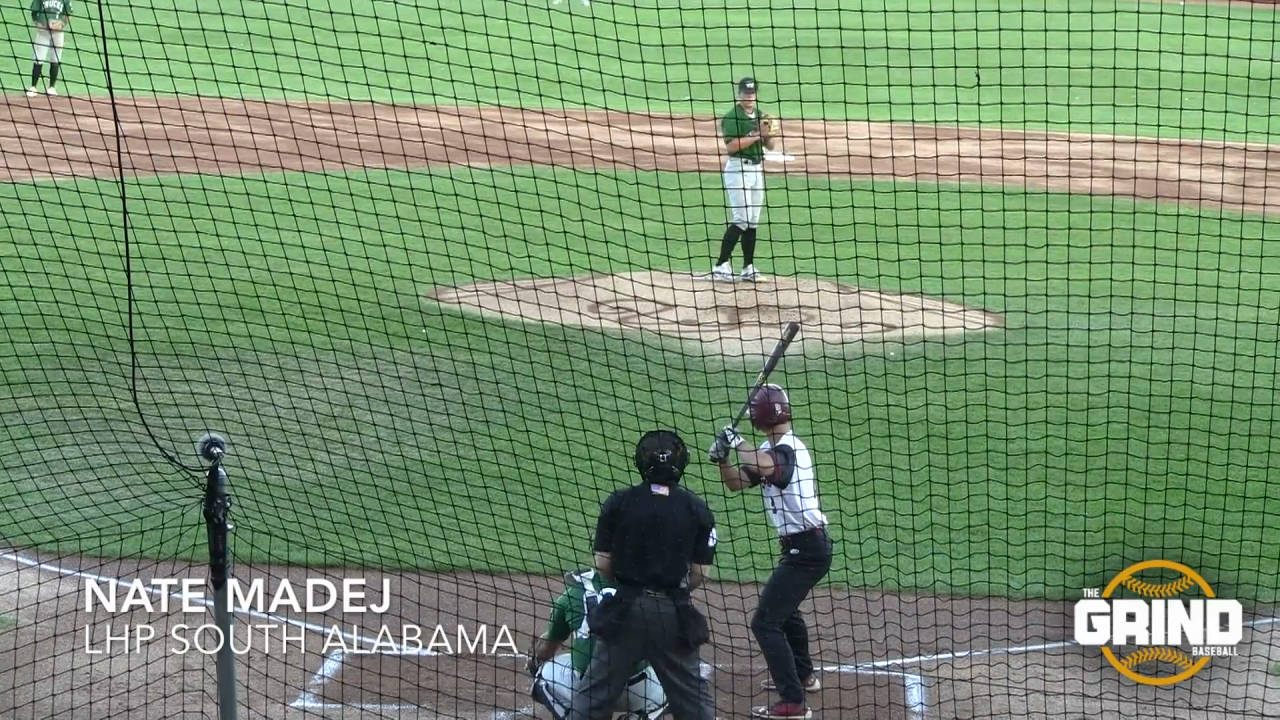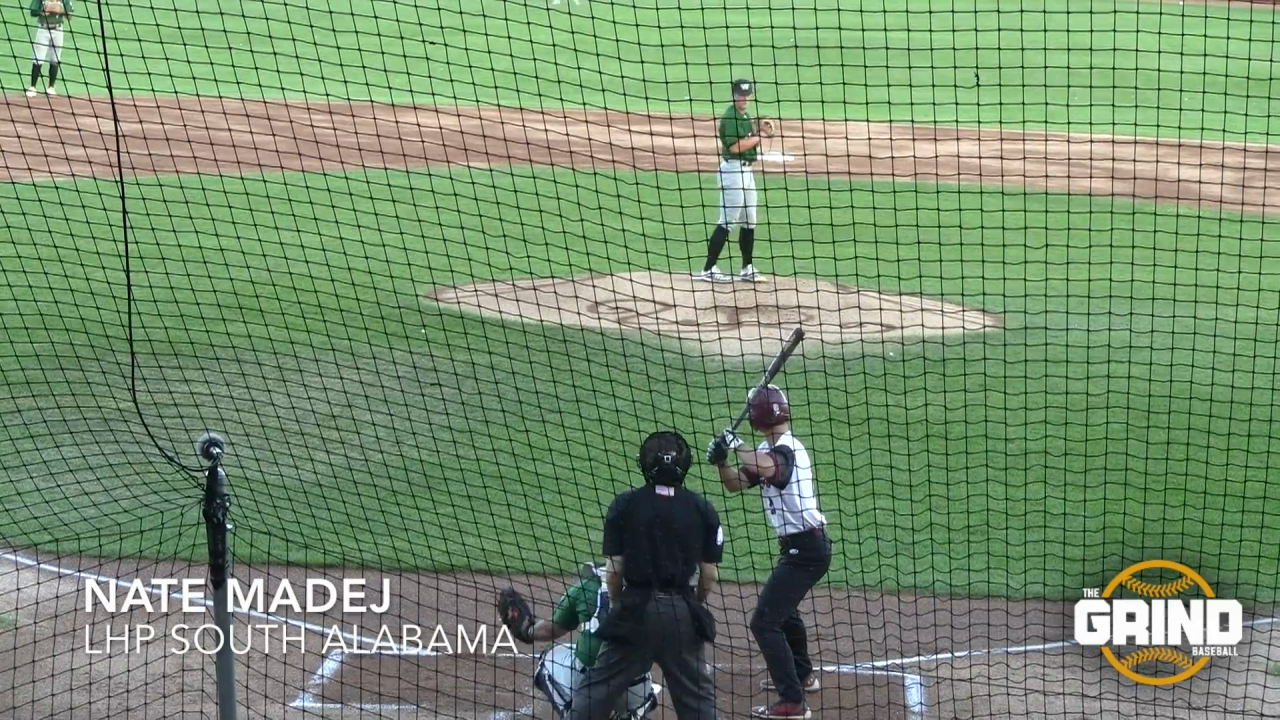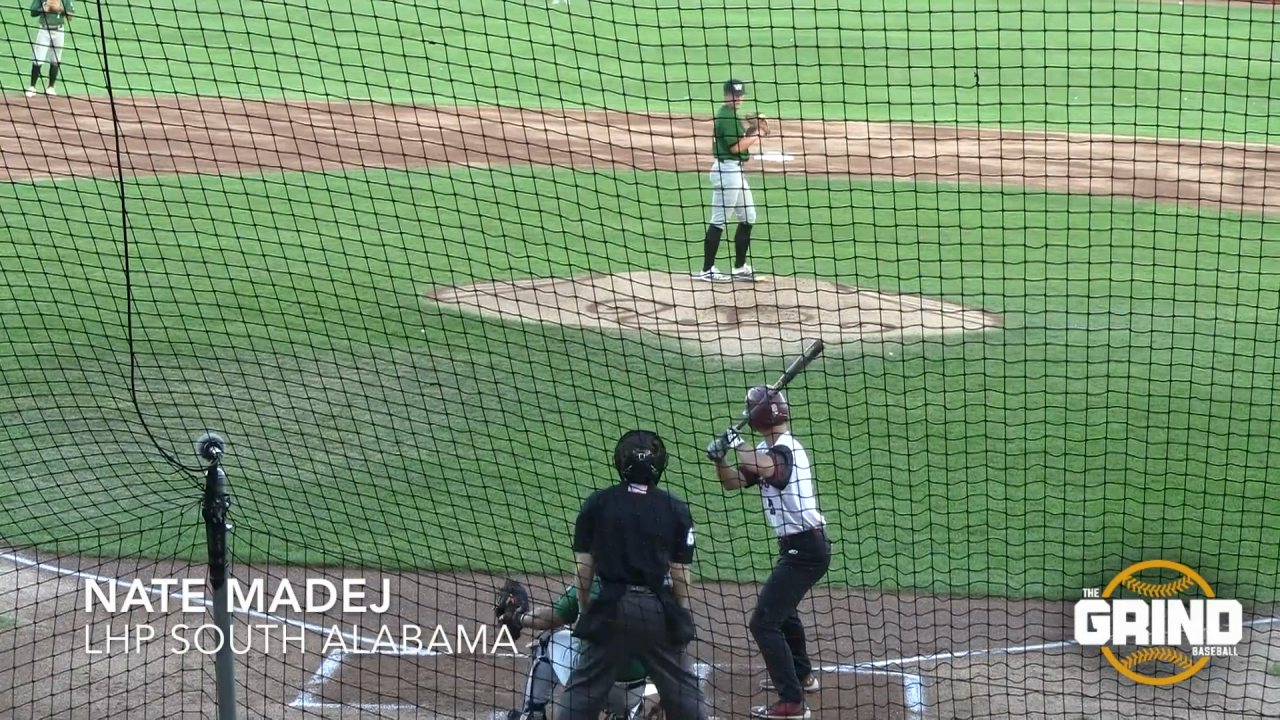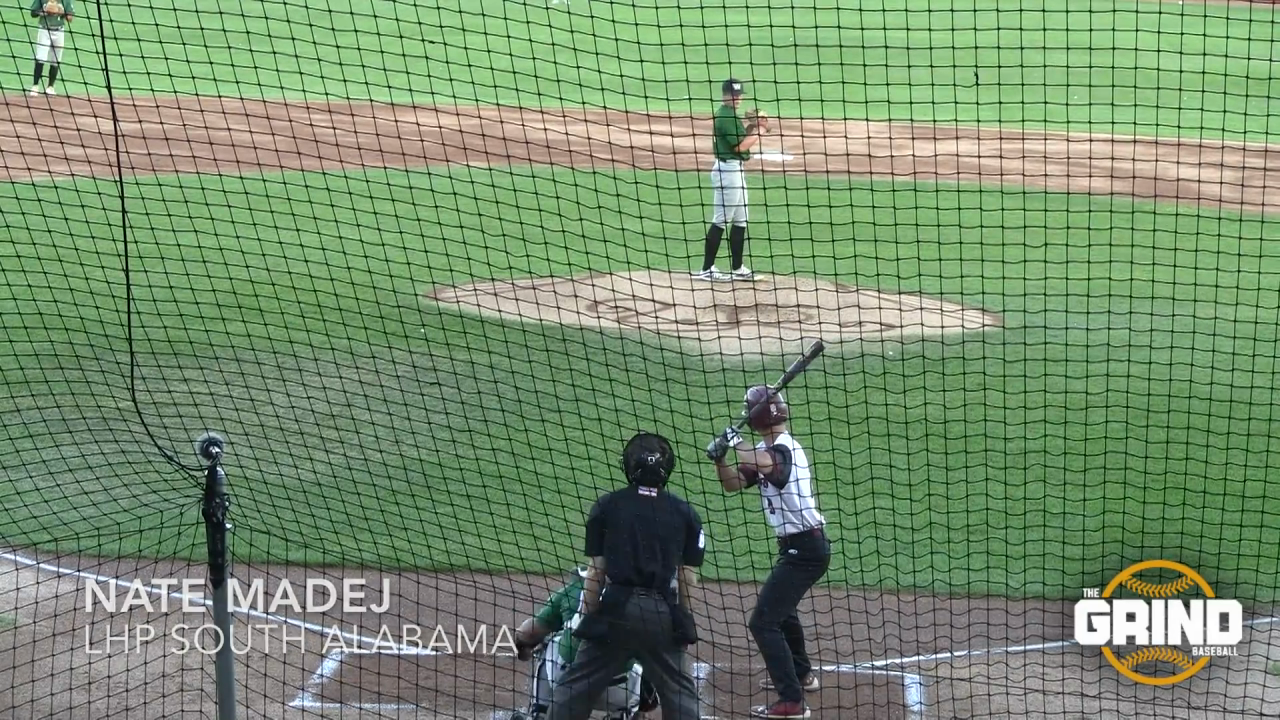
dt=0.3s
person 1, frame 1
left shoulder: (788, 449)
right shoulder: (771, 449)
left elbow: (766, 467)
right elbow: (737, 483)
left wrist: (737, 443)
right wrist: (723, 459)
left hip: (806, 548)
right hip: (804, 546)
left knee: (765, 622)
right knee: (784, 609)
right ankle: (803, 675)
person 1, frame 2
left shoulder: (787, 449)
right shoulder: (769, 450)
left elbow: (767, 469)
right elbow: (737, 483)
left wrist: (737, 445)
right wrist: (721, 460)
left hip: (805, 549)
right hip: (801, 546)
left knee: (764, 622)
right knee: (783, 609)
right ankle: (802, 675)
person 1, frame 3
left shoulder: (785, 449)
right shoulder: (768, 450)
left elbow: (767, 469)
right elbow: (732, 482)
left wrist: (738, 444)
right wrist: (719, 458)
left hip: (805, 549)
right hip: (801, 546)
left knee: (764, 622)
right knee: (782, 609)
right ankle: (801, 674)
person 1, frame 4
left shoulder: (785, 448)
right shoulder: (767, 449)
left elbow: (765, 465)
right elbow: (734, 483)
left wrist: (737, 443)
right wrist: (720, 458)
left hip: (804, 549)
right hip: (800, 546)
left knee: (763, 622)
right knee: (781, 608)
right ankle: (801, 674)
person 2, frame 1
left shoulder: (618, 502)
right shoulder: (697, 509)
left elbow: (602, 563)
right elbow: (699, 574)
left hip: (626, 608)
right hip: (674, 612)
left knee: (595, 690)
right knee: (692, 694)
person 2, frame 2
left shoulder: (625, 505)
right shoulder: (702, 509)
left elbow: (614, 567)
right elbow: (710, 572)
left wrist: (617, 603)
left hip: (637, 609)
right hip: (681, 611)
left knee: (596, 687)
right knee: (697, 694)
person 2, frame 3
left shoulder: (597, 503)
right shoulder: (676, 509)
left elbow: (584, 567)
right elbow: (680, 573)
left wrist: (584, 608)
right wrist: (679, 614)
left hip: (612, 607)
right hip: (658, 609)
left knee: (582, 691)
right knee: (683, 691)
person 2, frame 4
left shoulder: (607, 506)
right shoulder: (684, 512)
left elbow: (596, 571)
right elbow: (687, 578)
left wrist: (587, 616)
right wrist: (683, 621)
left hip: (616, 609)
right hip: (662, 612)
left knee: (575, 689)
right knee: (680, 694)
person 3, frame 1
left shoulder: (760, 115)
right shoulder: (731, 117)
left elbow: (770, 146)
right elbow: (731, 146)
left wrist: (767, 133)
right wrist: (755, 134)
left hip: (757, 169)
right hip: (738, 169)
left knee: (753, 222)
right knee: (741, 221)
left ankle: (748, 268)
right ankle: (721, 265)
person 3, frame 2
left shoulder: (746, 116)
right shoulder: (730, 117)
right elbow: (735, 147)
left wrist: (760, 133)
right wrist: (760, 135)
left hip: (746, 170)
right hip: (732, 171)
left knee: (749, 221)
right knee: (726, 222)
left ankle: (747, 268)
right ankle: (708, 269)
person 3, frame 3
left shoulder: (732, 115)
right shoulder: (725, 117)
left elbow: (741, 140)
right elbow: (736, 147)
left wrist: (751, 130)
right wrist: (757, 133)
left hip: (735, 170)
right hip: (727, 171)
left knee: (748, 218)
right knee: (718, 221)
left ankle: (740, 267)
right ankle: (707, 269)
person 3, frame 4
left shoulder: (730, 115)
right shoulder: (726, 116)
left elbow: (740, 138)
right elbow: (740, 146)
left wrist: (752, 126)
right wrist: (760, 130)
left hip: (735, 170)
right hip: (728, 170)
left knee: (740, 221)
right knee: (720, 221)
left ankle: (737, 268)
right ankle: (707, 269)
